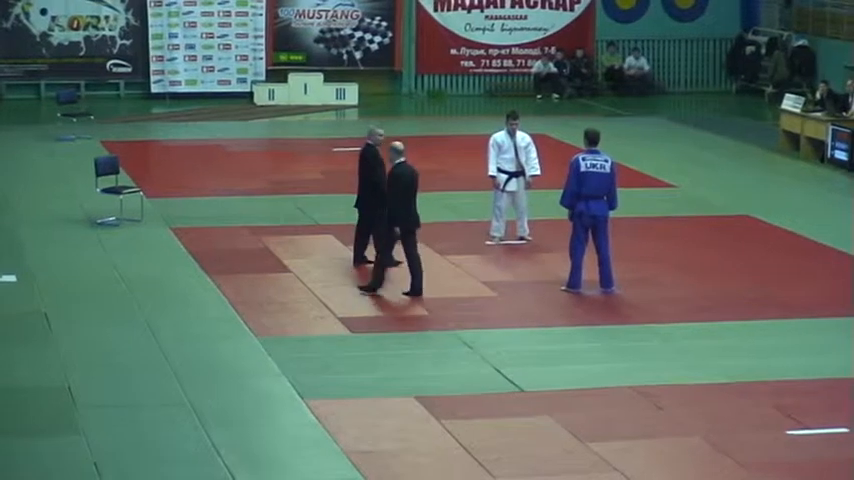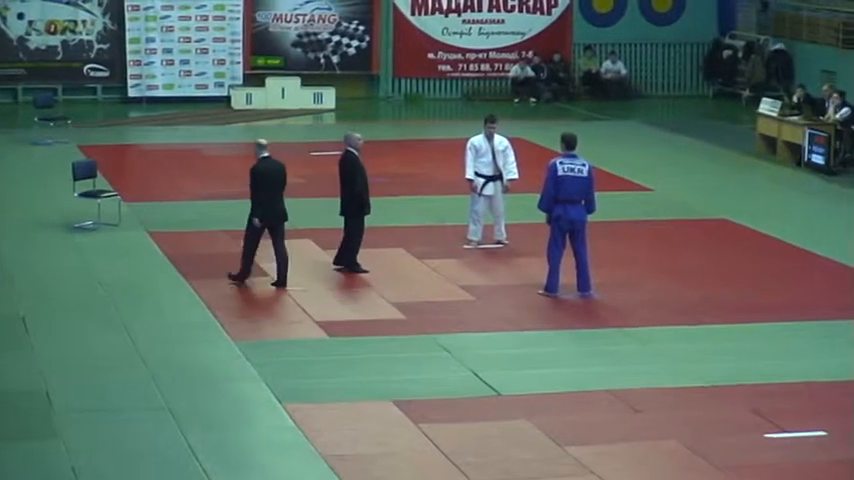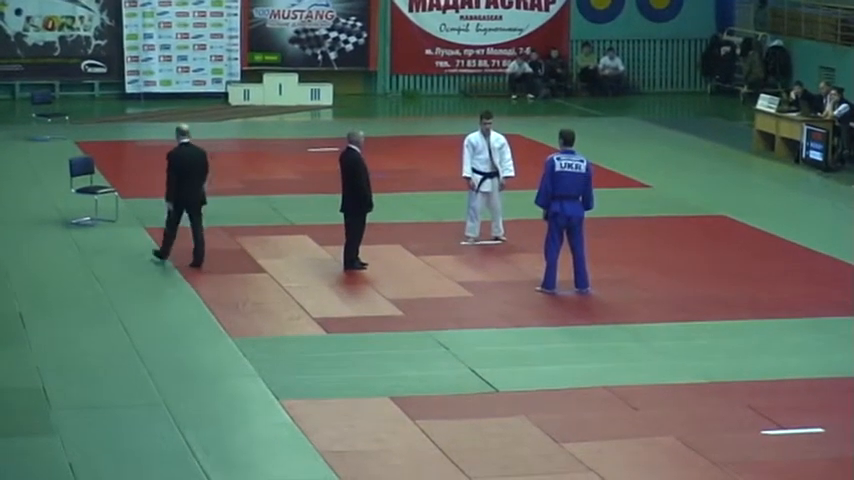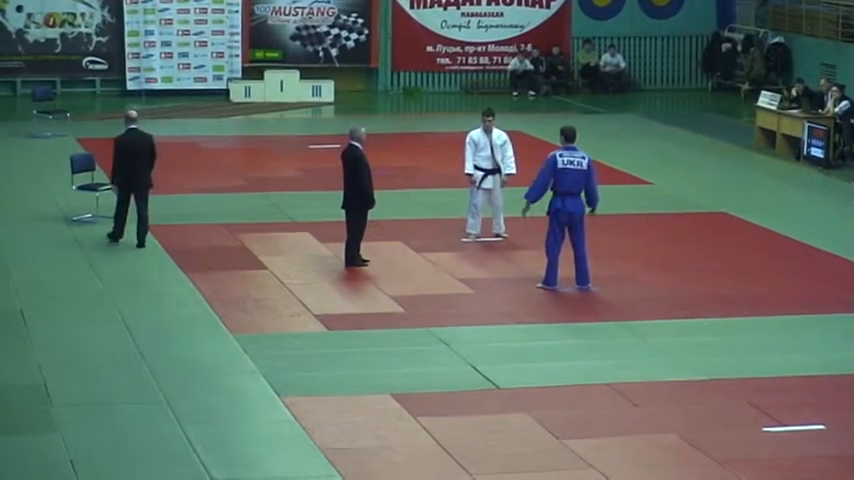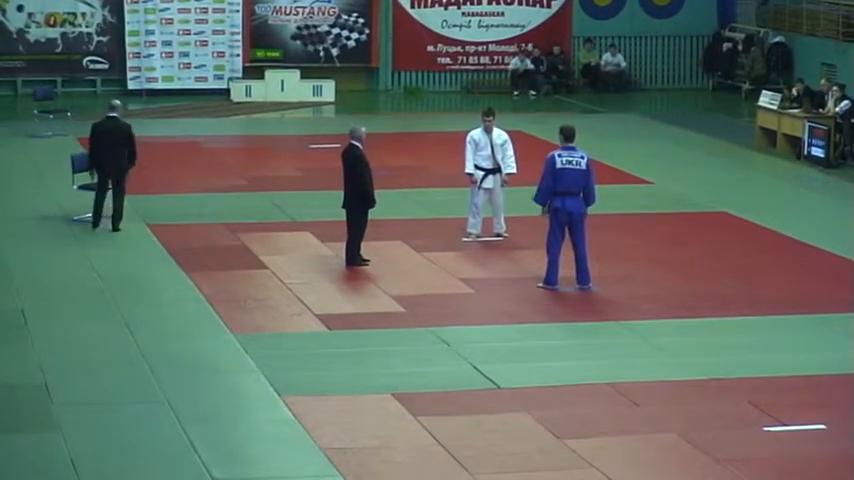
dt=1s
person 1, frame 1
left shoulder: (578, 160)
right shoulder: (608, 161)
left elbow: (571, 187)
right elbow: (612, 189)
left wrist: (569, 206)
right wrist: (610, 207)
left hip: (582, 208)
right hip: (601, 208)
left knee: (578, 247)
right knee: (603, 248)
left ankle: (574, 284)
right ankle: (607, 284)
person 1, frame 2
left shoulder: (555, 164)
right shoulder: (586, 166)
left elbow: (548, 191)
right elbow: (590, 193)
left wrist: (547, 211)
right wrist: (588, 211)
left hip: (560, 212)
right hip: (578, 213)
left knee: (555, 251)
right knee: (581, 252)
left ankle: (552, 288)
right ankle: (585, 288)
person 1, frame 3
left shoulder: (553, 160)
right shoulder: (584, 162)
left elbow: (546, 187)
right elbow: (588, 189)
left wrist: (545, 207)
right wrist: (585, 208)
left hip: (557, 208)
right hip: (576, 209)
left knee: (552, 247)
right knee: (578, 248)
left ankle: (549, 285)
right ankle: (583, 285)
person 1, frame 4
left shoulder: (555, 157)
right shoulder: (585, 158)
left elbow: (542, 181)
right elbow: (591, 185)
left wrist: (529, 201)
right wrist: (593, 204)
left hip: (559, 204)
right hip: (577, 205)
left knee: (554, 244)
right knee: (579, 245)
left ankle: (550, 282)
right ankle: (584, 282)
person 1, frame 5
left shoulder: (554, 157)
right shoulder: (584, 158)
left elbow: (546, 184)
right elbow: (589, 185)
left wrist: (543, 204)
right wrist: (587, 205)
left hip: (559, 204)
right hip: (577, 204)
left knee: (554, 244)
right knee: (579, 244)
left ankle: (551, 281)
right ankle: (584, 281)
person 2, frame 1
left shoulder: (395, 172)
right shoulder: (412, 171)
left elbow: (394, 200)
left wrist: (395, 225)
left hip: (397, 220)
right hip: (411, 219)
left knee: (384, 251)
right knee: (411, 253)
left ankle: (374, 285)
right ankle: (417, 288)
person 2, frame 2
left shoulder: (257, 169)
right shoulder: (280, 166)
left elbow: (255, 194)
left wrist: (256, 216)
left hip: (260, 213)
right hip: (277, 212)
left knee: (250, 243)
right knee: (279, 245)
left ankle: (242, 275)
right ankle: (282, 279)
person 2, frame 3
left shoulder: (174, 154)
right shoulder: (201, 152)
left elbow: (171, 179)
right elbow: (205, 173)
left wrist: (169, 200)
left hip: (179, 197)
right hip: (196, 196)
left knee: (172, 225)
right knee: (197, 227)
left ankle: (164, 252)
right ankle: (198, 259)
person 2, frame 4
left shoulder: (120, 140)
right shoulder: (148, 138)
left elbow: (117, 163)
right elbow: (152, 159)
left wrist: (115, 182)
left hip: (126, 180)
right hip: (143, 180)
left knee: (122, 207)
right knee: (143, 209)
left ankle: (117, 234)
right ankle: (142, 239)
person 2, frame 5
left shoulder: (97, 126)
right shoulder: (126, 127)
left elbow: (92, 148)
right elbow: (131, 147)
left wrist: (92, 166)
right wrist: (131, 162)
left hip: (102, 166)
right hip: (120, 166)
left knee: (100, 193)
right knee: (119, 195)
left ankle: (96, 220)
right ankle: (116, 223)
person 3, frame 1
left shoulder: (367, 150)
right shoulder: (372, 152)
right elbow: (377, 177)
left wrist: (383, 194)
right wrist: (385, 195)
left hip: (366, 196)
right hip: (373, 197)
left knee: (364, 227)
right knee: (379, 228)
left ankle: (359, 257)
person 3, frame 2
left shoulder: (347, 157)
right shoulder: (352, 159)
right elbow: (356, 184)
left wrist: (363, 202)
right wrist: (364, 203)
left hip: (350, 202)
right hip: (355, 203)
left knee: (351, 232)
right knee: (355, 233)
left ankle: (341, 259)
right ankle: (351, 264)
person 3, frame 3
left shoulder: (346, 154)
right shoulder: (355, 158)
right elbow: (361, 182)
right wrist: (368, 201)
left hip: (350, 200)
right hip: (357, 201)
left knee: (354, 231)
right knee: (355, 231)
left ankle: (352, 258)
right ankle: (350, 262)
person 3, frame 4
left shoulder: (348, 151)
right shoulder: (357, 155)
right elbow: (362, 180)
right wrist: (370, 198)
left hip: (351, 196)
right hip: (358, 198)
left knee: (355, 228)
right knee: (356, 229)
left ankle: (354, 255)
right ankle: (351, 258)
person 3, frame 5
left shoulder: (348, 150)
right shoulder: (357, 154)
right elbow: (363, 179)
right wrist: (370, 198)
left hip: (352, 196)
right hip: (359, 198)
left knee: (356, 228)
right knee: (357, 228)
left ankle: (355, 255)
right ankle: (352, 258)
person 4, frame 1
left shoulder: (525, 138)
right shoulder: (497, 138)
left elbow: (532, 157)
right elbow: (492, 158)
left wrist: (530, 175)
right wrist: (493, 177)
left hip: (520, 177)
right hip: (503, 176)
left knee: (522, 207)
right knee: (500, 207)
left ankle: (523, 233)
right ankle: (496, 234)
person 4, frame 2
left shoulder: (503, 142)
right shoulder: (474, 141)
left elbow: (509, 161)
right elbow: (470, 162)
left wrist: (508, 179)
right wrist: (471, 180)
left hip: (497, 181)
right hip: (480, 181)
left knee: (499, 211)
right knee: (477, 211)
left ankle: (500, 237)
right ankle: (474, 238)
person 4, frame 3
left shoulder: (499, 139)
right shoulder: (471, 139)
left elbow: (506, 158)
right elbow: (467, 159)
left wrist: (504, 177)
right wrist: (468, 178)
left hip: (494, 178)
right hip: (478, 178)
left knee: (496, 208)
right knee: (474, 207)
left ankle: (498, 234)
right ankle: (471, 235)
person 4, frame 4
left shoulder: (502, 136)
right shoulder: (473, 136)
left elbow: (508, 156)
right elbow: (469, 156)
left wrist: (506, 174)
right wrist: (470, 174)
left hip: (496, 175)
right hip: (479, 174)
left knee: (497, 204)
right knee: (475, 204)
left ankle: (499, 230)
right ankle: (473, 231)
person 4, frame 5
left shoulder: (502, 135)
right shoulder: (473, 135)
left elbow: (508, 155)
right elbow: (469, 156)
left wrist: (506, 173)
right wrist: (471, 174)
left hip: (496, 174)
right hip: (480, 174)
left knee: (498, 204)
right knee: (476, 203)
left ankle: (499, 230)
right ankle: (473, 231)
